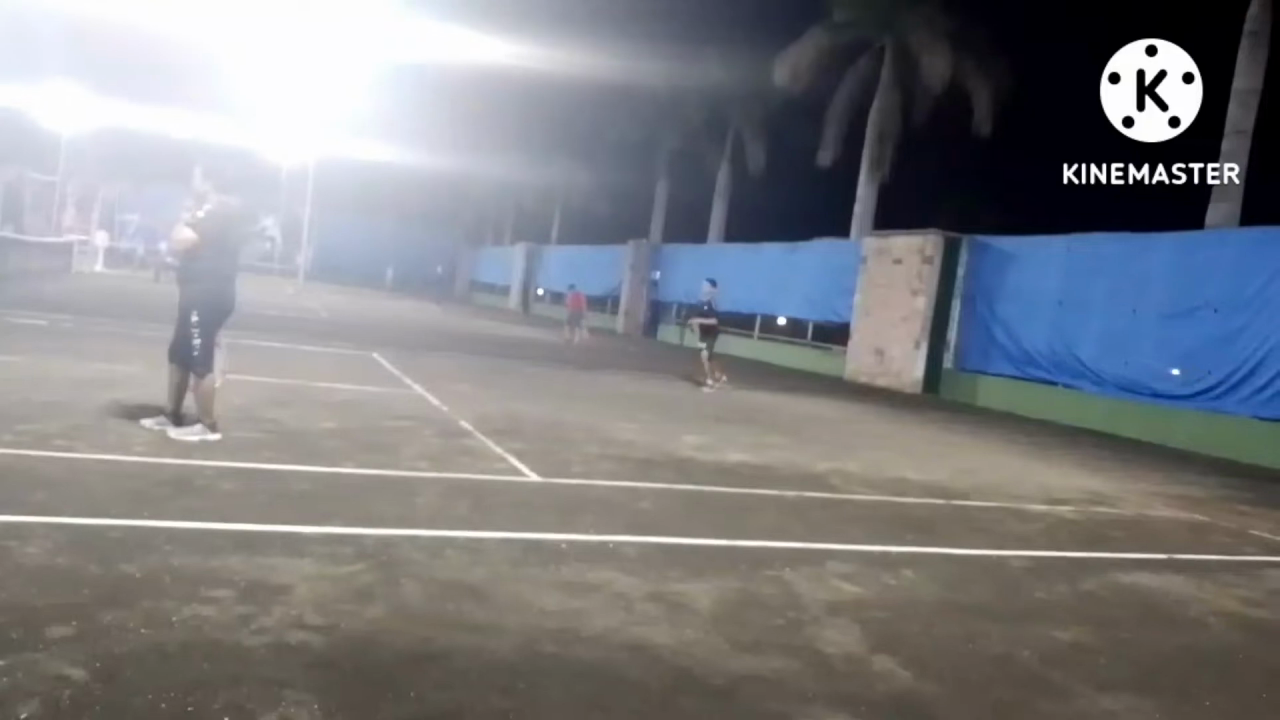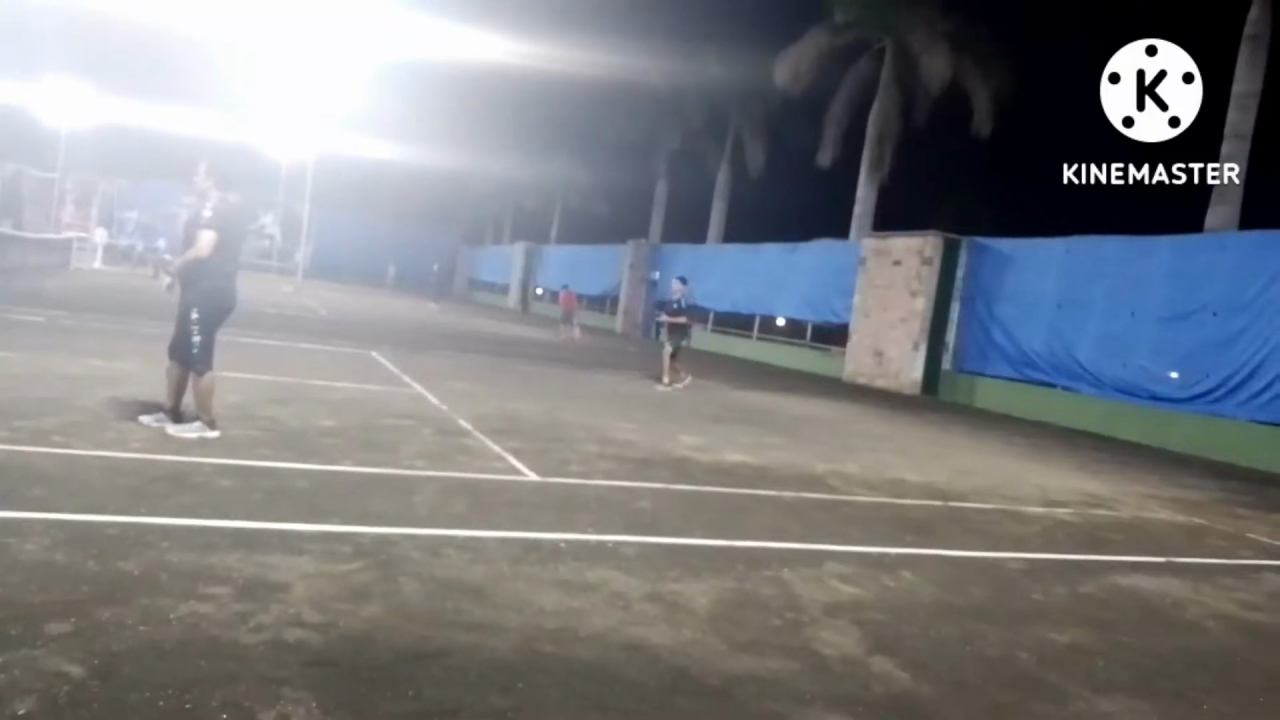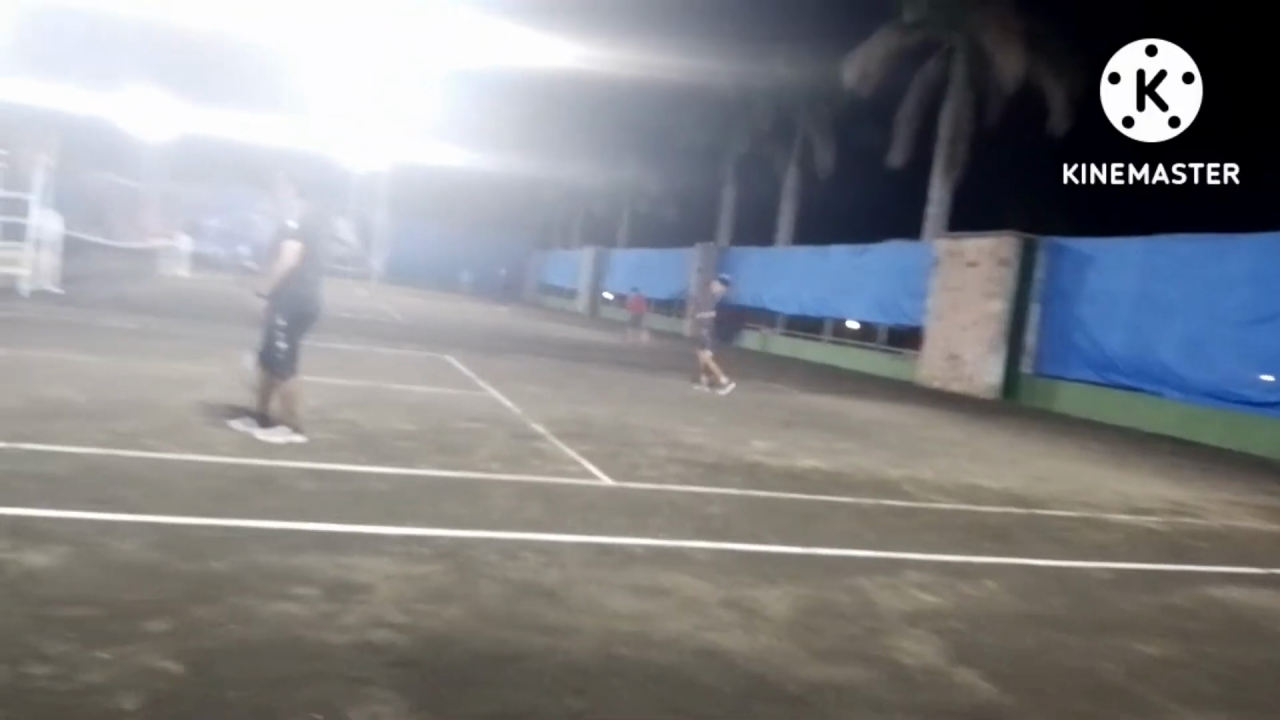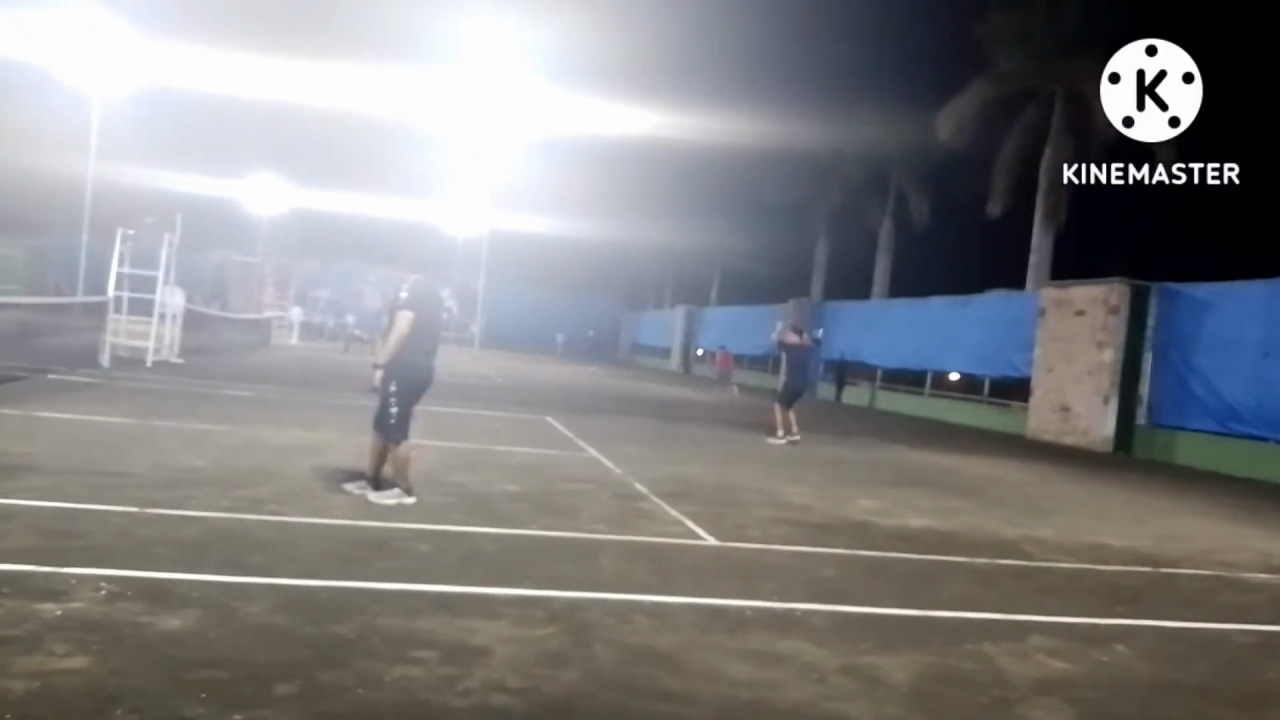
dt=0.5s
person 1, frame 1
left shoulder: (213, 211)
right shoulder: (231, 211)
left elbow: (179, 243)
left wrist: (185, 220)
left hip: (205, 295)
right hip: (207, 293)
left knee: (199, 362)
right knee: (178, 355)
left ankle: (207, 425)
right ankle: (172, 415)
person 1, frame 2
left shoulder: (215, 208)
right shoulder: (231, 208)
left elbow: (202, 250)
left wrist: (174, 270)
left hip: (206, 293)
right hip: (207, 292)
left knee: (198, 360)
right knee: (178, 353)
left ankle: (206, 423)
right ankle: (171, 412)
person 1, frame 3
left shoulder: (297, 220)
right shoulder: (312, 220)
left elbow: (288, 261)
left wrist: (265, 293)
left hip: (291, 300)
right hip: (299, 298)
left knee: (282, 365)
right knee: (268, 358)
left ankle: (291, 427)
right ankle: (260, 417)
person 1, frame 4
left shoulder: (412, 288)
right shoulder: (431, 293)
left elbow: (401, 330)
left wrist: (380, 364)
left hip: (405, 369)
right hip: (419, 367)
left knee: (396, 431)
right knee: (382, 425)
left ankle: (403, 489)
right ankle: (372, 480)
